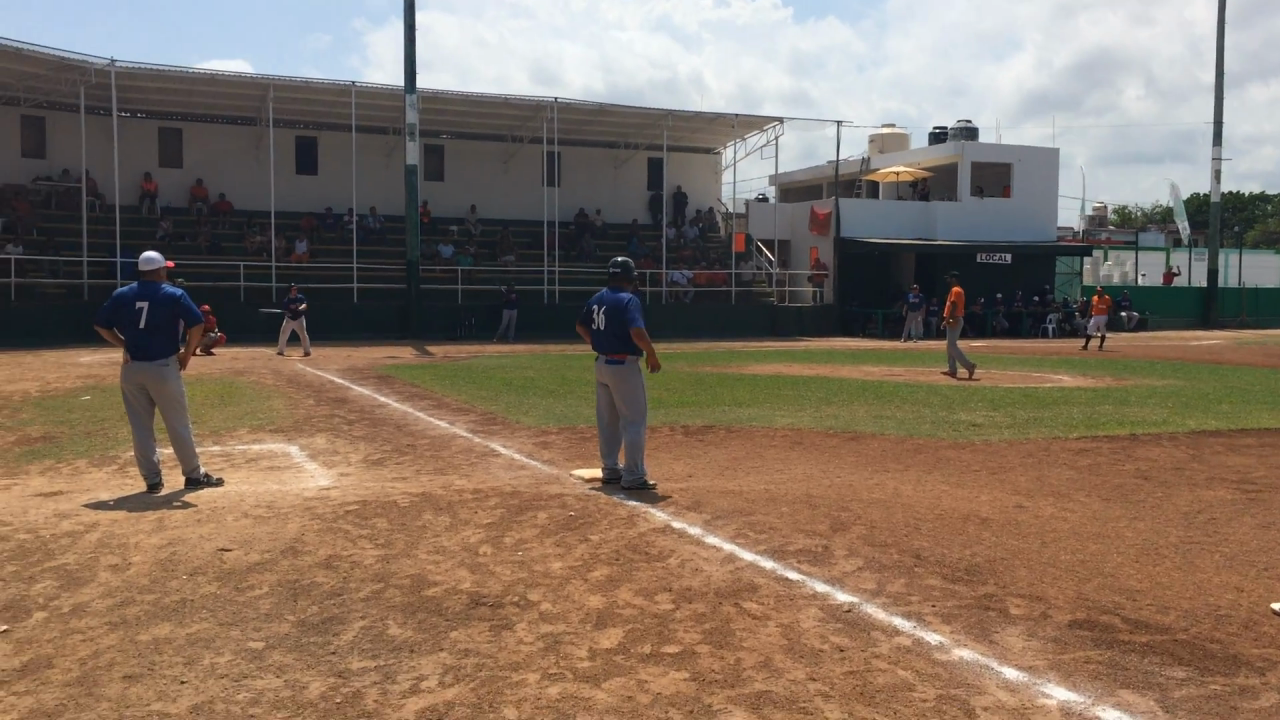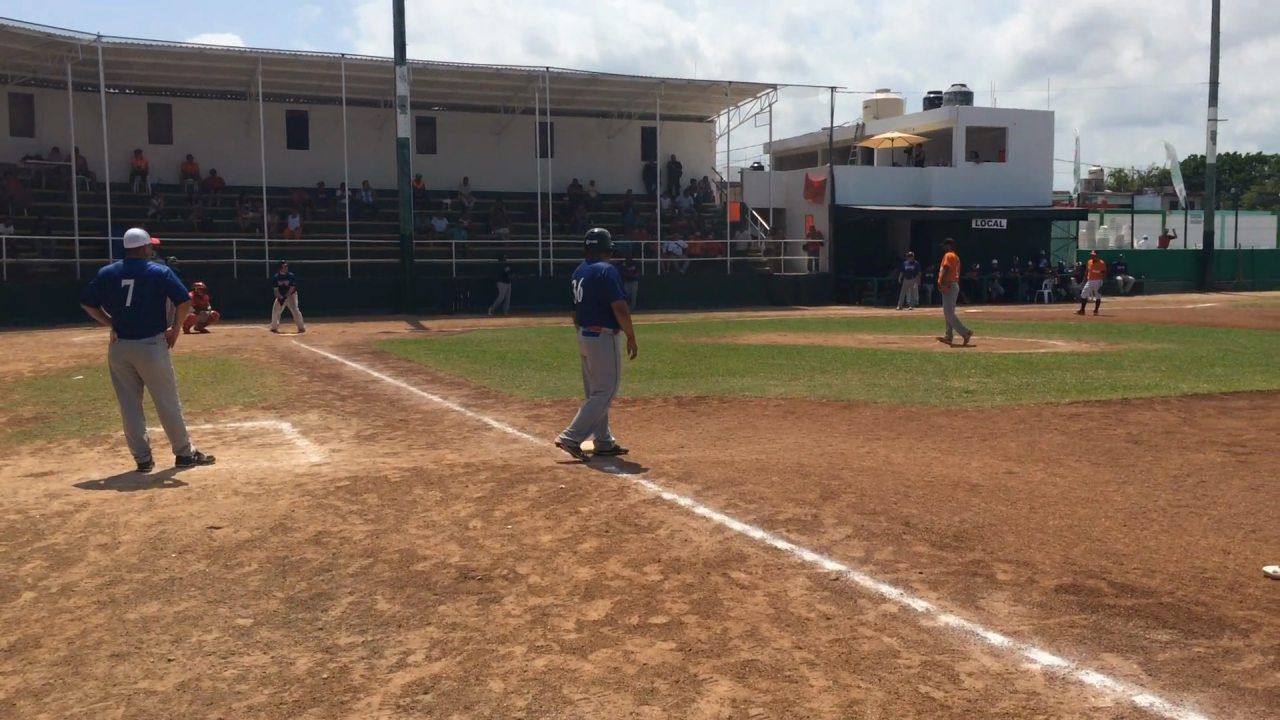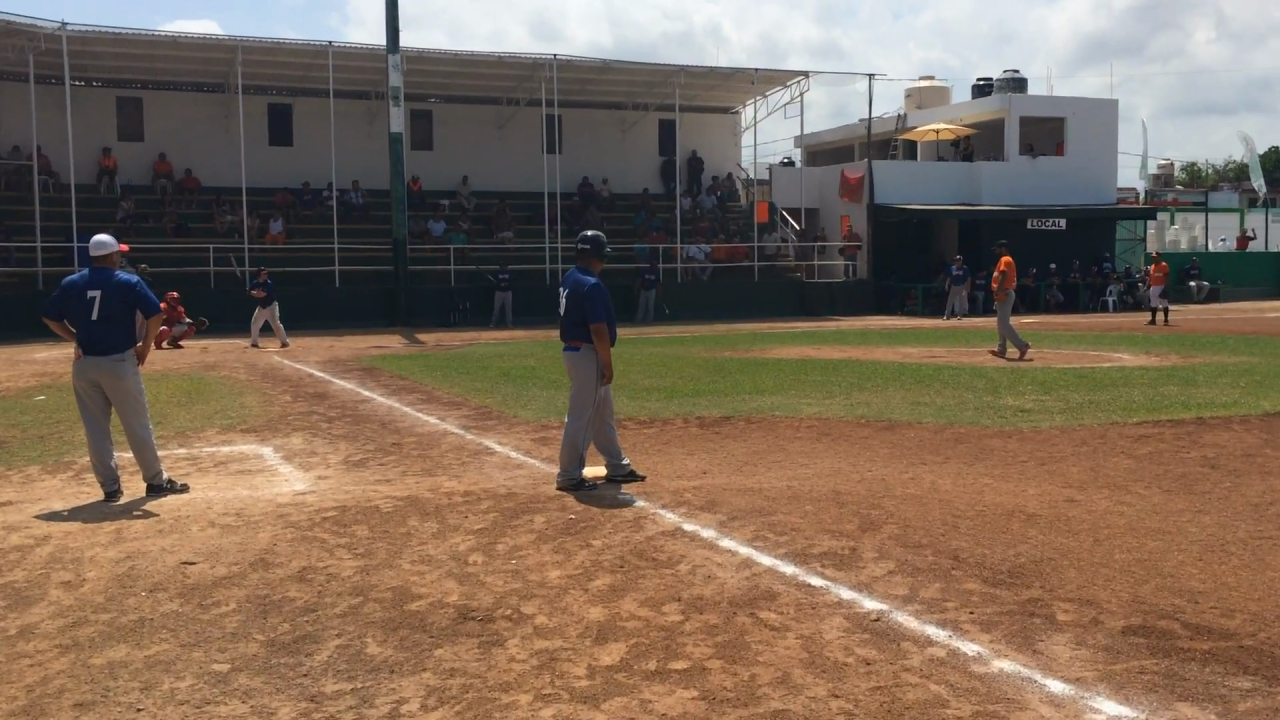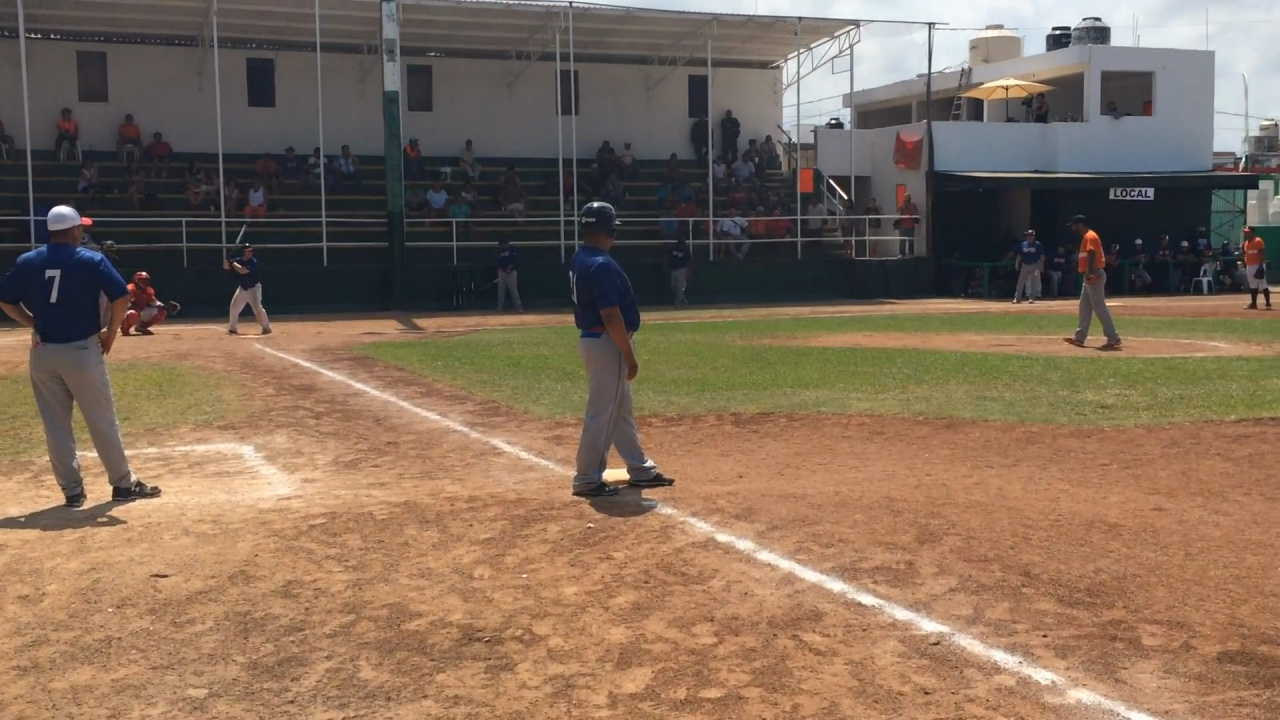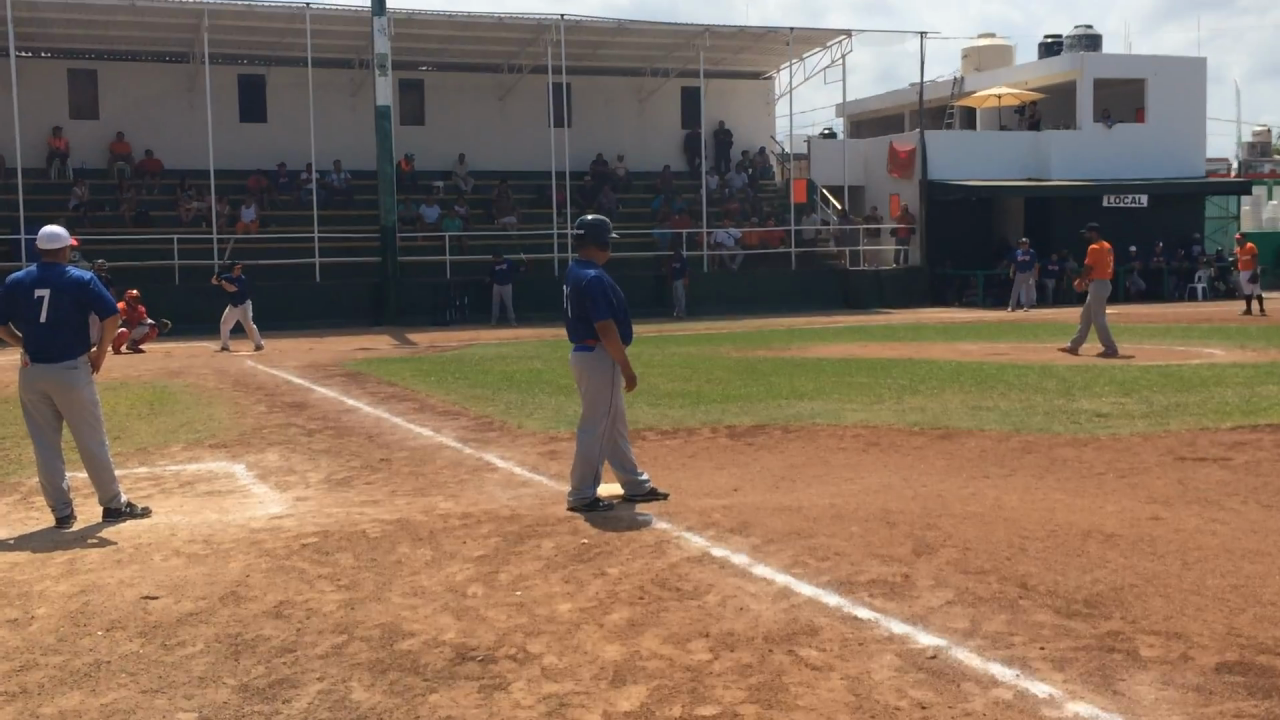
dt=0.7s
person 1, frame 1
left shoulder: (121, 295)
right shoulder: (174, 295)
left elbow: (101, 325)
right elbow: (197, 324)
left wrist: (125, 345)
right wrist: (187, 352)
left hip: (132, 368)
right hip: (164, 367)
left knee: (140, 427)
right knee: (178, 424)
left ankle: (152, 479)
right ankle: (194, 475)
person 1, frame 2
left shoulder: (107, 273)
right shoulder: (159, 272)
left elbow: (87, 304)
right elbow: (184, 300)
left wrist: (111, 324)
right wrist: (175, 329)
left hip: (119, 347)
right hip: (151, 345)
left knee: (130, 406)
right knee: (168, 402)
left ankle: (143, 458)
right ankle: (184, 453)
person 1, frame 3
left shoulder: (71, 284)
right shoulder: (128, 282)
left elbow: (49, 317)
right elbow: (155, 314)
left wrist: (76, 339)
right wrist: (146, 344)
left hip: (84, 364)
right hip: (119, 362)
left knee: (95, 429)
right knee: (137, 425)
left ankle: (110, 486)
right ankle: (156, 481)
person 1, frame 4
left shoulder: (27, 262)
right shoulder: (91, 260)
right elbow: (121, 296)
left wrist: (34, 324)
right wrist: (110, 331)
left hip: (43, 353)
right hip: (82, 351)
left knee: (55, 426)
right knee: (102, 421)
left ankle: (72, 490)
right ankle: (123, 484)
person 1, frame 5
right shoulder: (81, 279)
right elbow: (112, 316)
right wrist: (101, 351)
left hip: (32, 373)
right hip: (72, 370)
left knee: (45, 446)
right knee: (92, 442)
left ankle: (62, 511)
right ankle: (114, 504)
person 2, frame 1
left shoulder: (596, 299)
right shoulder: (627, 300)
left elbow: (581, 327)
right elbow: (637, 332)
right wrist: (652, 355)
left hip: (602, 364)
right hip: (623, 365)
left knee: (607, 420)
right knee: (633, 421)
left ankle: (610, 470)
right ankle: (633, 477)
person 2, frame 2
left shoulder: (578, 272)
right shoulder: (606, 270)
right elbow: (620, 308)
right wrist: (631, 337)
left hip: (584, 336)
right hip: (602, 337)
left knee: (596, 392)
right knee: (604, 392)
left ankle: (603, 442)
right ankle: (571, 437)
person 2, frame 3
left shoulder: (570, 278)
right shoulder: (591, 285)
right elbow: (598, 330)
right wrist: (608, 364)
left hip: (577, 350)
right hip: (587, 354)
left knee: (603, 413)
right knee: (581, 416)
left ankle: (618, 467)
right ankle: (569, 476)
person 2, frame 4
left shoulder: (582, 259)
right shoulder: (601, 264)
right elbow: (611, 315)
right wrist: (629, 354)
left hip: (595, 339)
right hip: (606, 343)
left knee: (621, 410)
right knee: (602, 413)
left ankle: (641, 470)
right ankle: (587, 480)
person 2, frame 5
left shoulder: (577, 272)
right shoulder: (593, 278)
right elbow: (605, 328)
right wrist: (626, 367)
left hip: (590, 354)
right hip: (598, 357)
left knee: (614, 423)
right knee: (596, 427)
left ankle: (635, 484)
right ankle: (581, 495)
